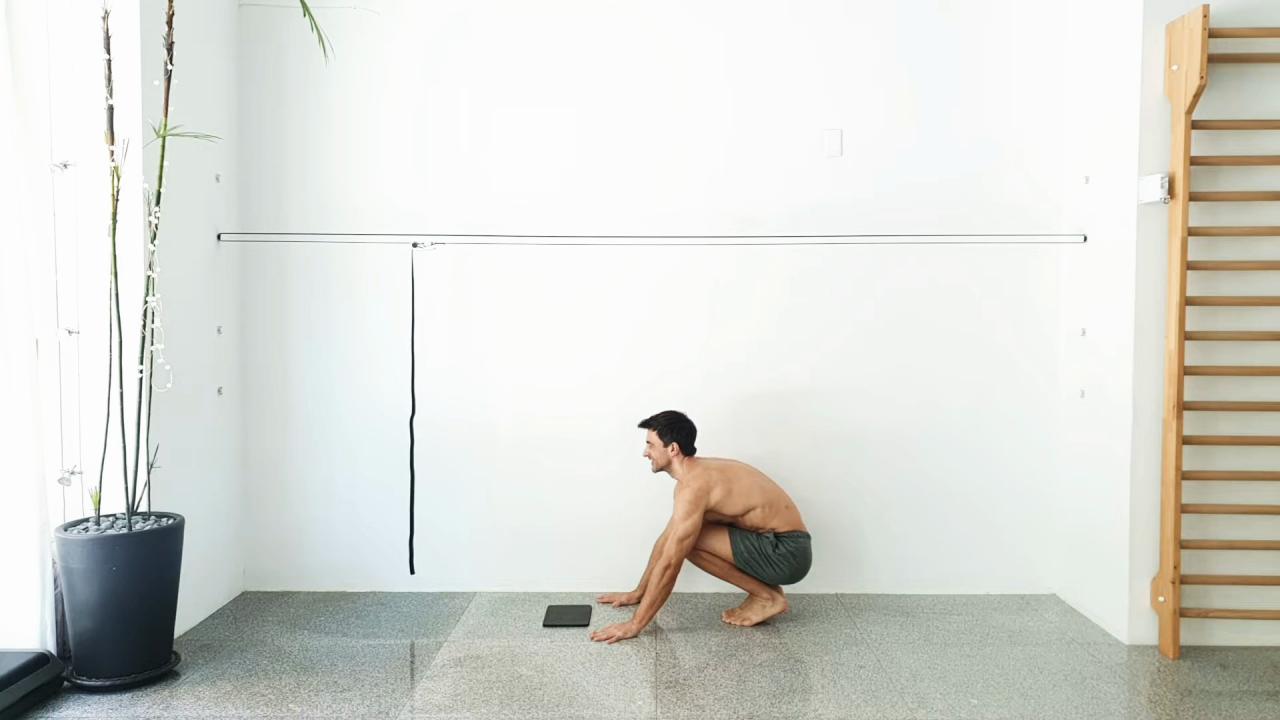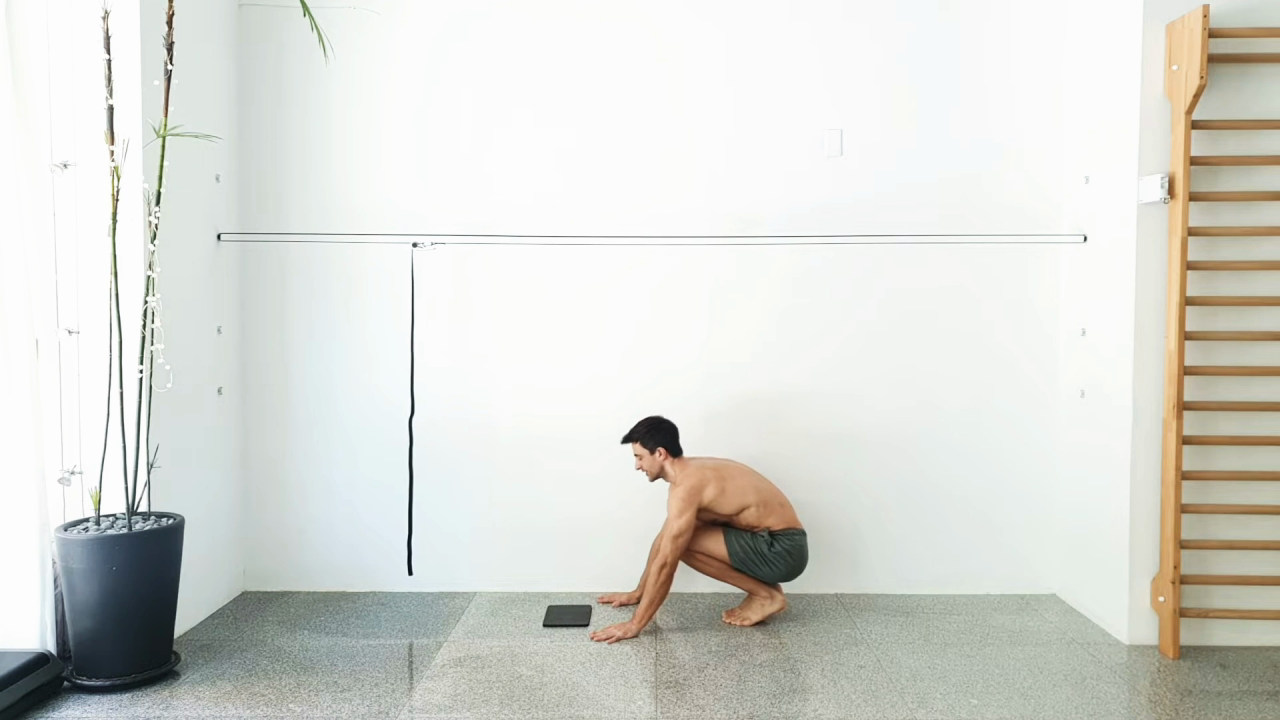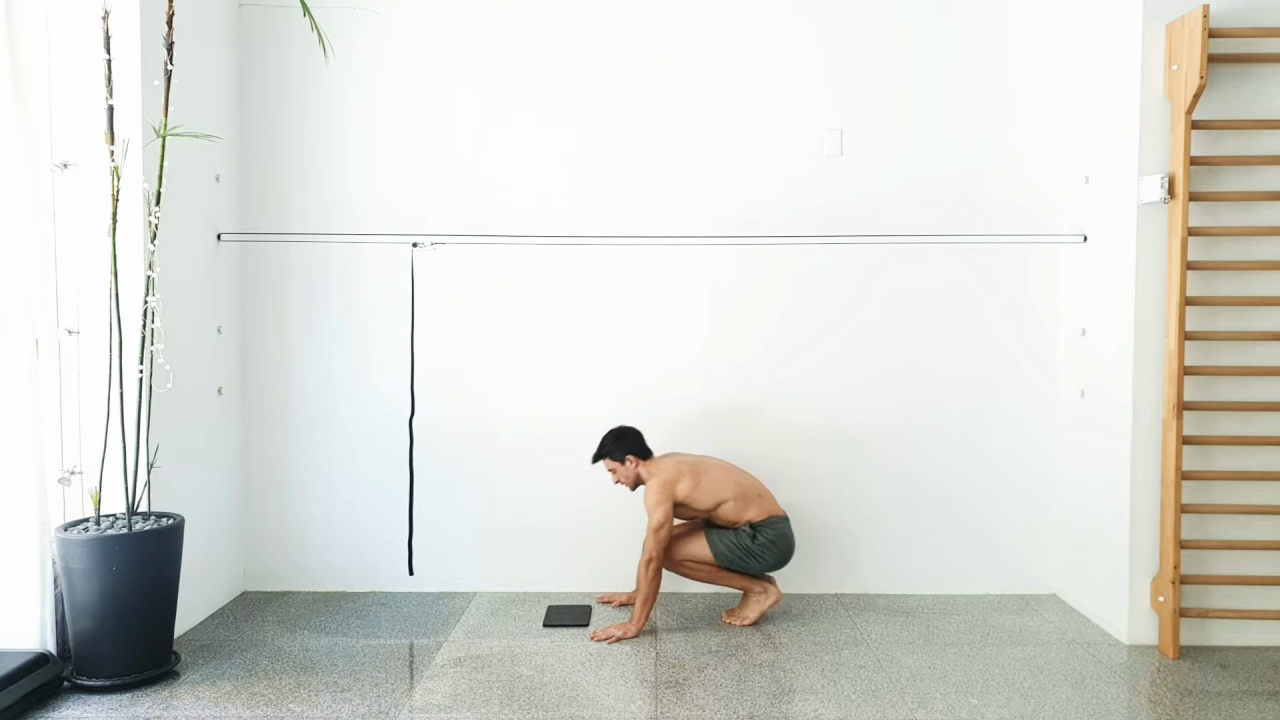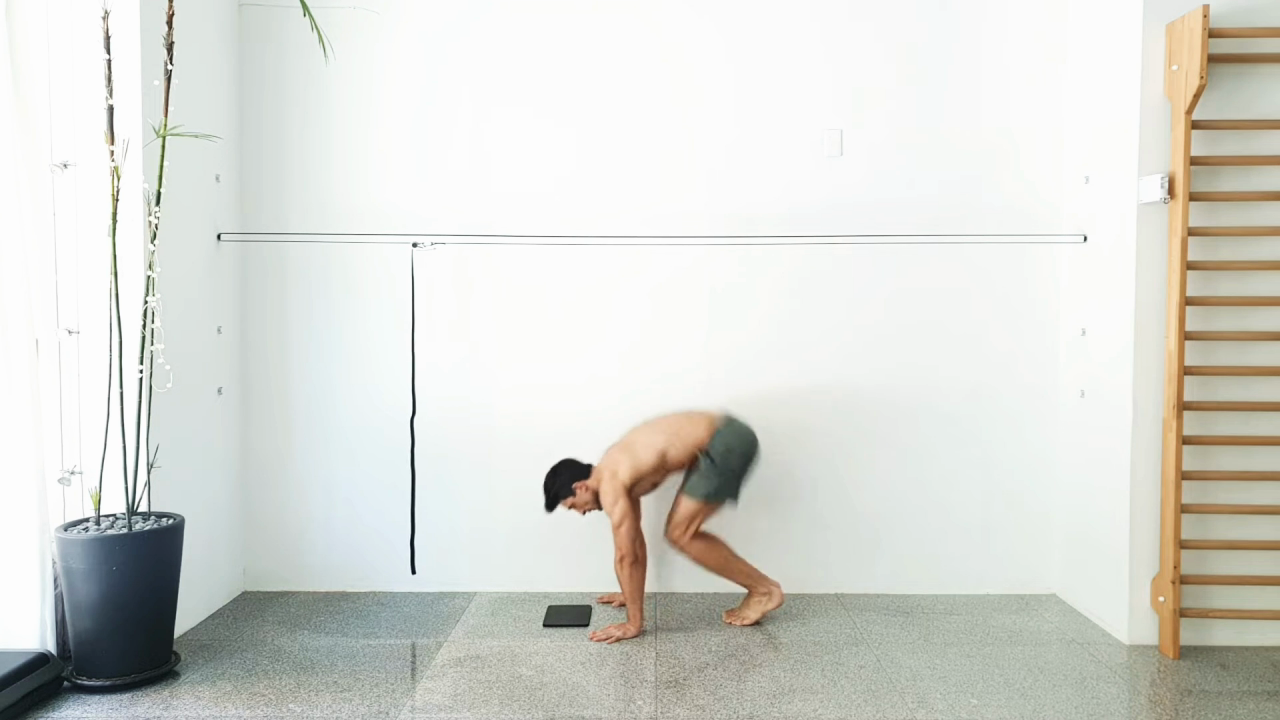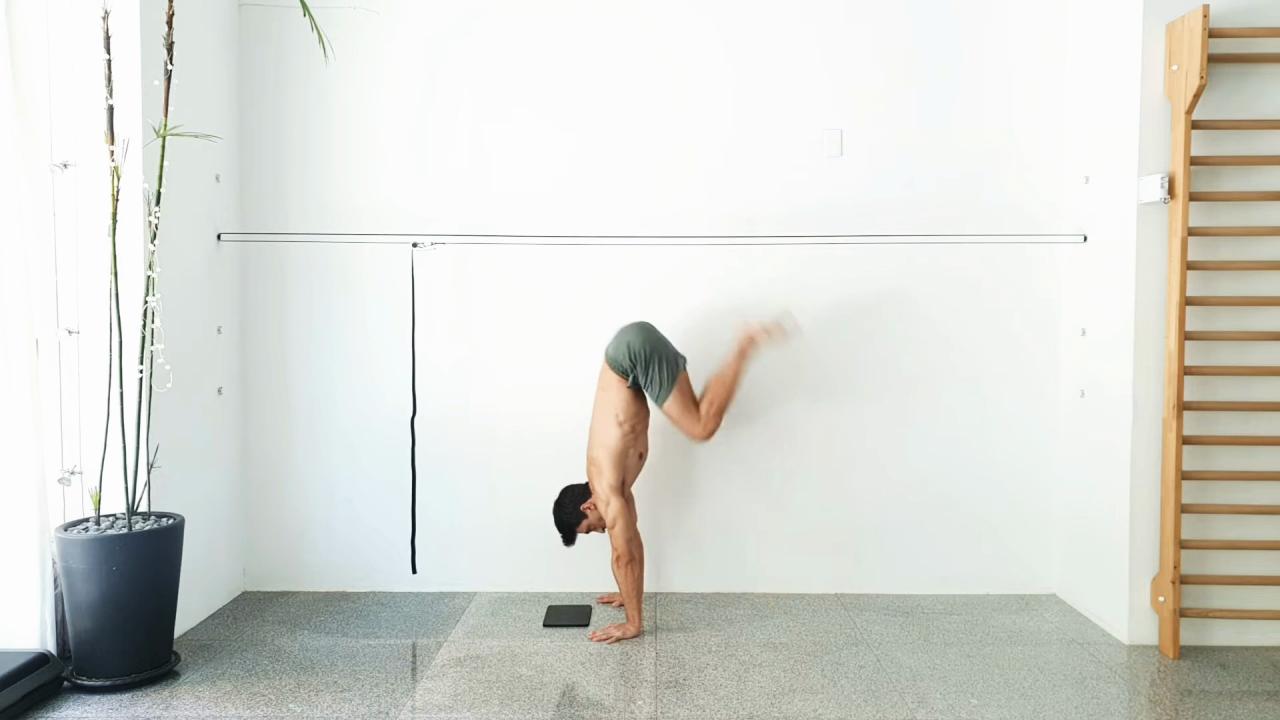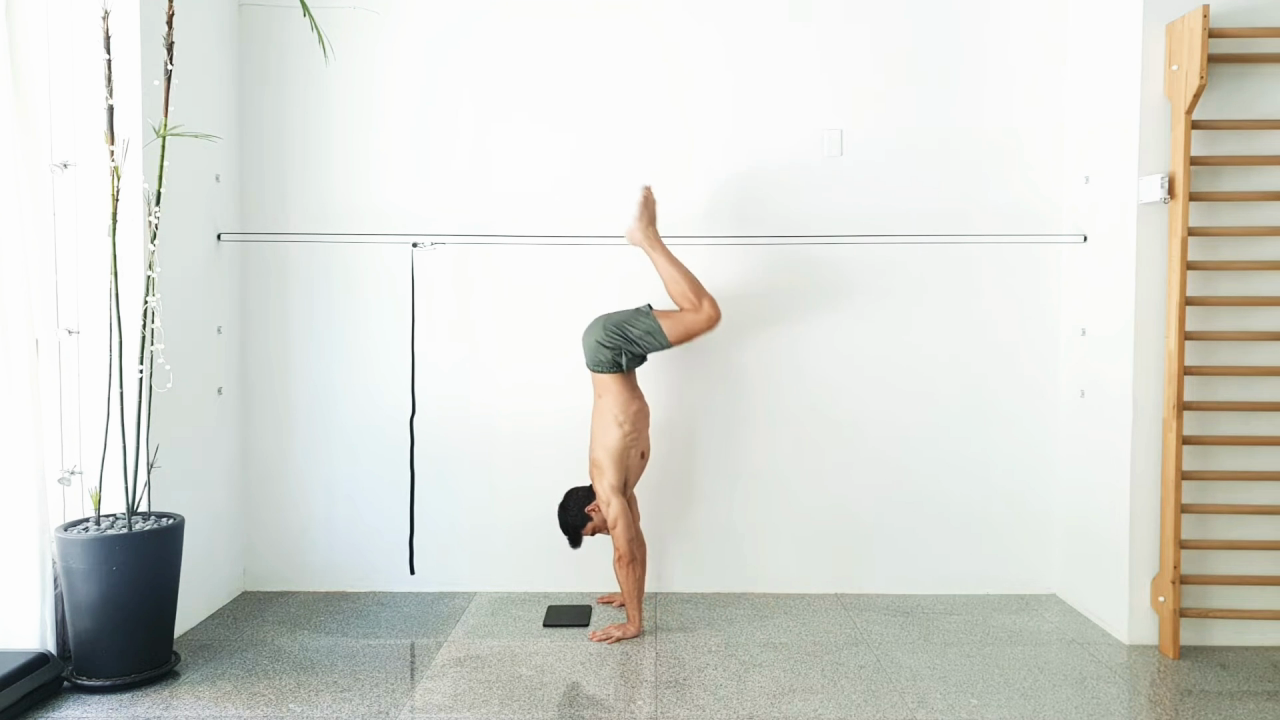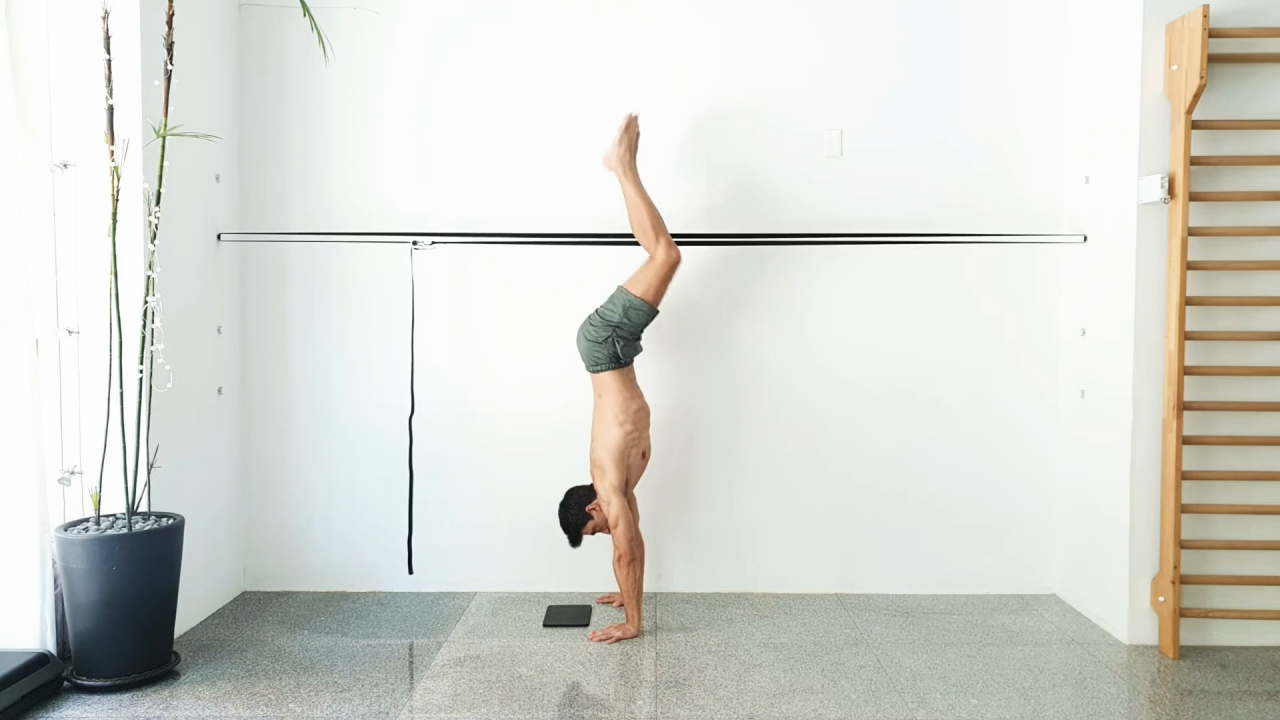
dt=0.4s
person 1, frame 1
left shoulder: (693, 487)
right shoulder: (698, 474)
left elbow: (669, 563)
right elbow: (666, 541)
left wrist: (635, 624)
right wrist: (637, 593)
left hip: (786, 552)
right hip: (779, 545)
left knee: (688, 542)
right knee: (684, 539)
left ankle: (766, 597)
right ankle: (764, 589)
person 1, frame 2
left shoulder: (686, 487)
right shoulder: (690, 473)
left elbow: (666, 562)
right elbow: (664, 541)
left wrist: (636, 624)
right wrist: (638, 593)
left hip: (782, 550)
right hip: (774, 541)
left knee: (683, 544)
right knee: (680, 538)
left ankle: (765, 595)
right ankle: (762, 587)
person 1, frame 3
left shoulder: (659, 484)
right shoulder: (667, 467)
left elbow: (652, 557)
right elbow: (654, 541)
left wrist: (635, 624)
right wrist: (637, 593)
left hip: (768, 539)
right hip: (760, 528)
left knee: (668, 552)
right knee: (666, 540)
left ankle: (759, 589)
right ankle: (756, 583)
person 1, frame 4
left shoulder: (608, 484)
right shoulder: (615, 473)
left elbow: (626, 556)
right elbow: (634, 542)
left wrist: (634, 624)
right wrist: (631, 594)
left hip: (722, 444)
right hip: (721, 434)
left knee: (681, 535)
right knee: (681, 530)
left ankle: (763, 590)
right ankle: (760, 586)
person 1, frame 5
left shoulder: (606, 490)
right shoulder: (609, 484)
left elbow: (623, 555)
right elbow: (630, 544)
left wrist: (632, 623)
right wrist: (629, 594)
left knee: (700, 426)
left ankle: (745, 345)
person 1, frame 6
left shoulder: (609, 490)
right shoulder: (612, 488)
left wrist: (634, 624)
right wrist: (628, 596)
right hip: (612, 346)
left ankle: (647, 236)
person 1, frame 7
left shoulder: (610, 488)
left elbow: (626, 553)
left wrist: (633, 624)
right wrist: (628, 596)
right hip: (608, 346)
left ankle: (623, 166)
